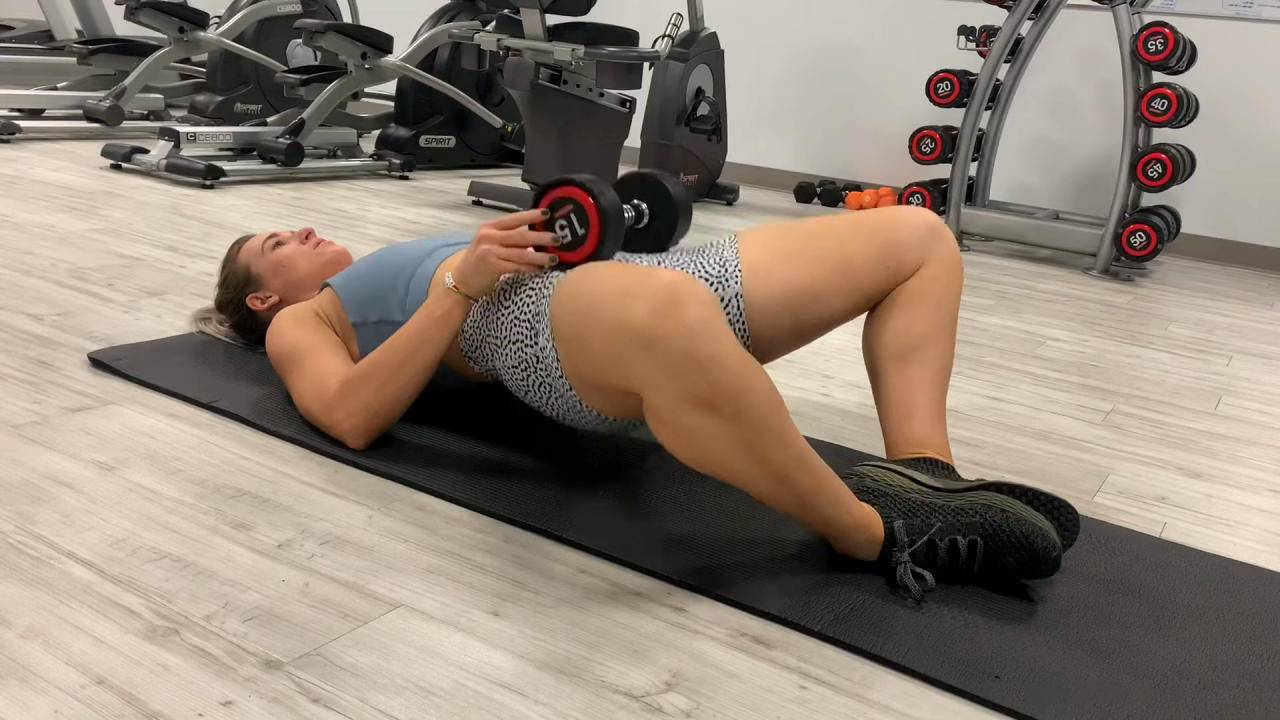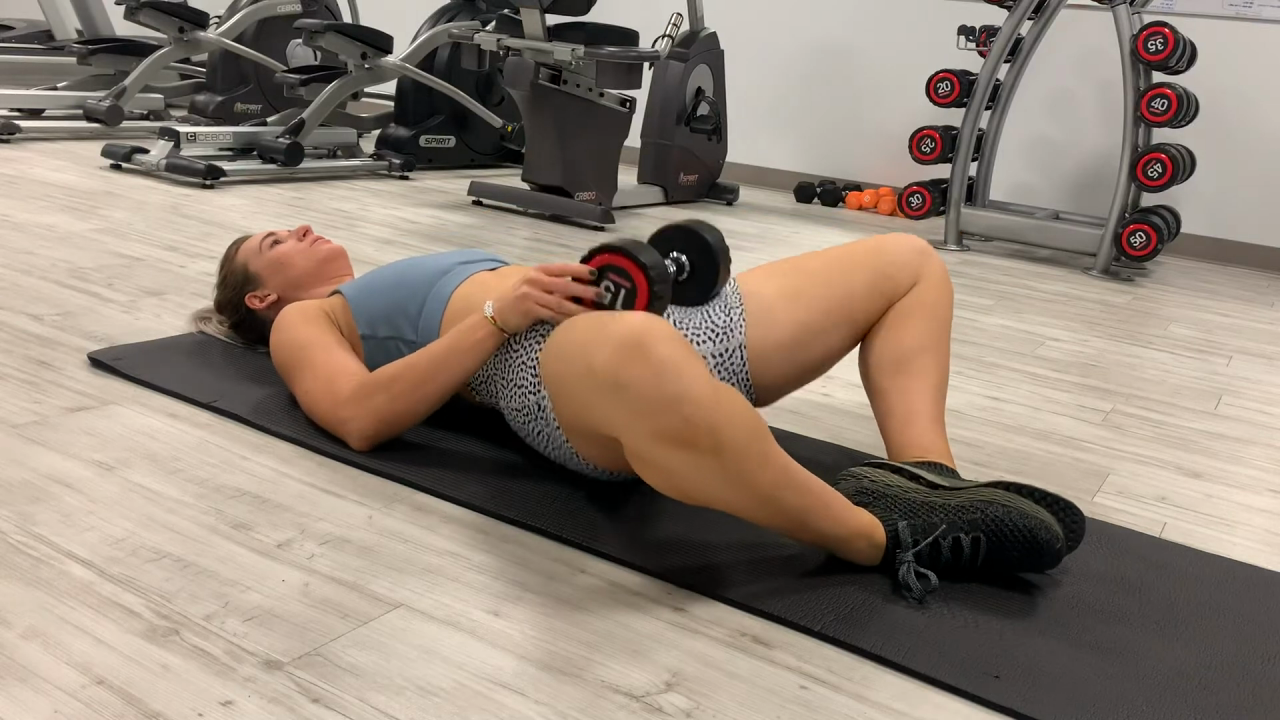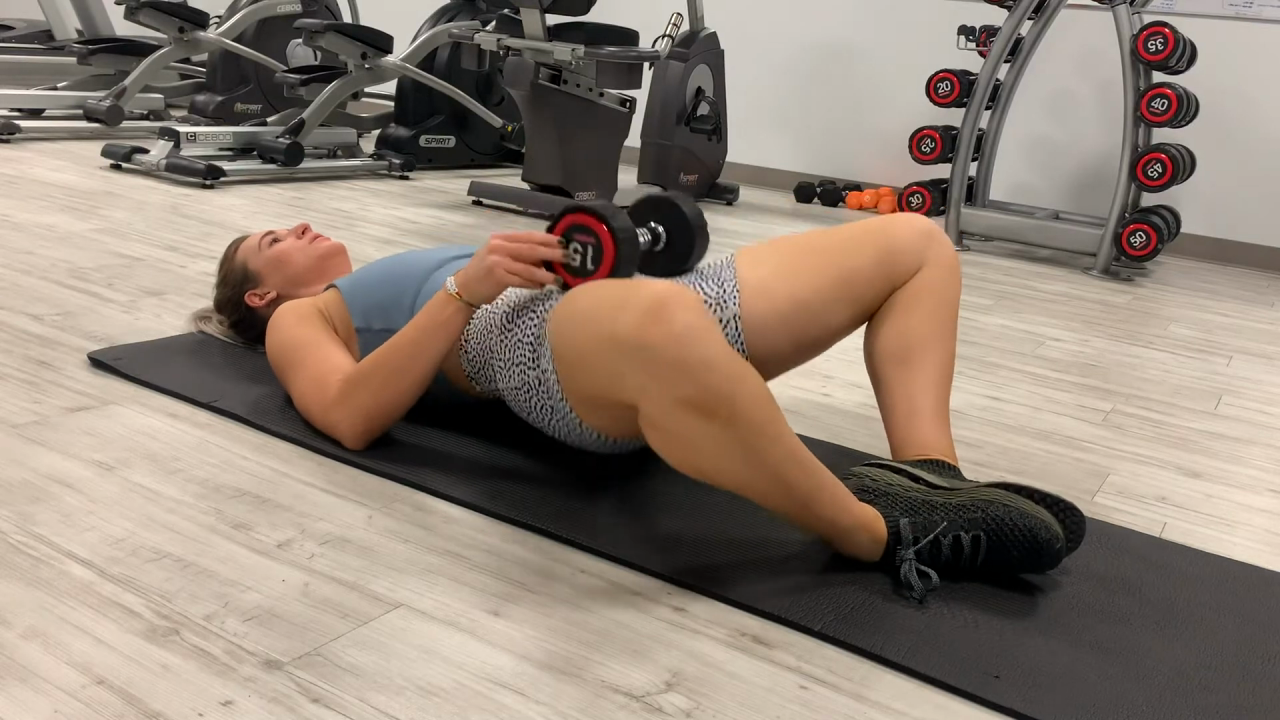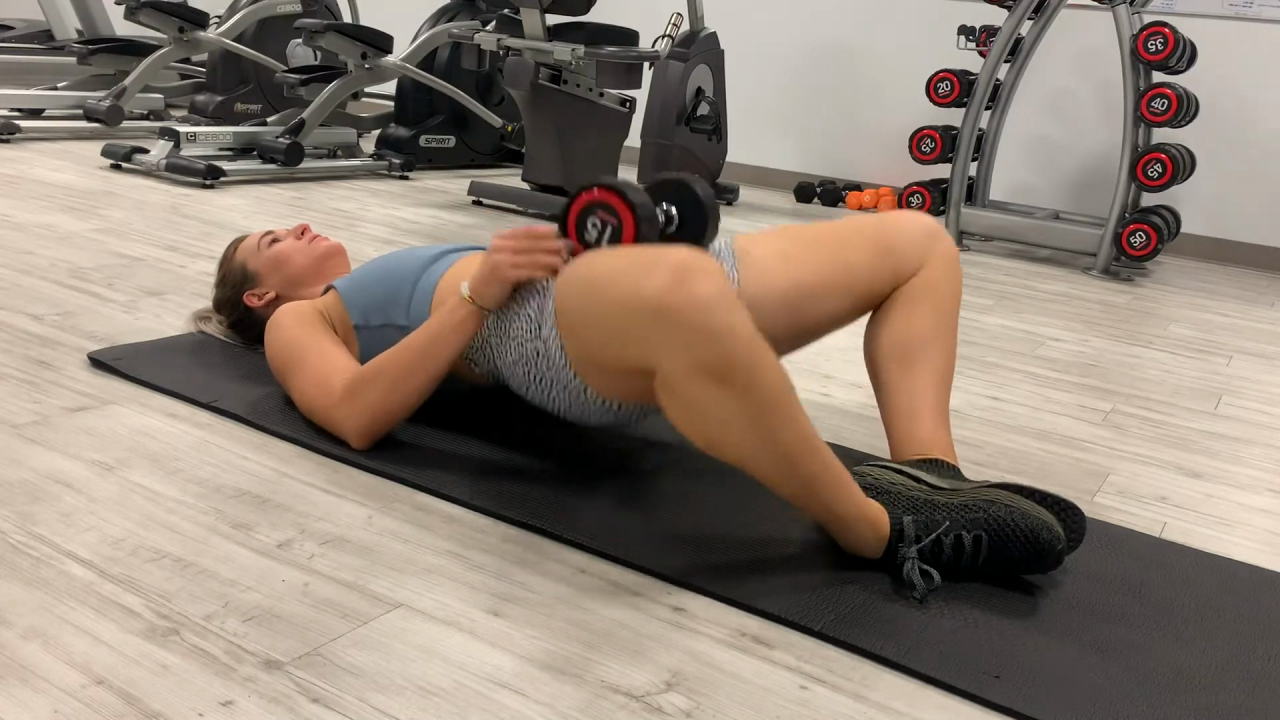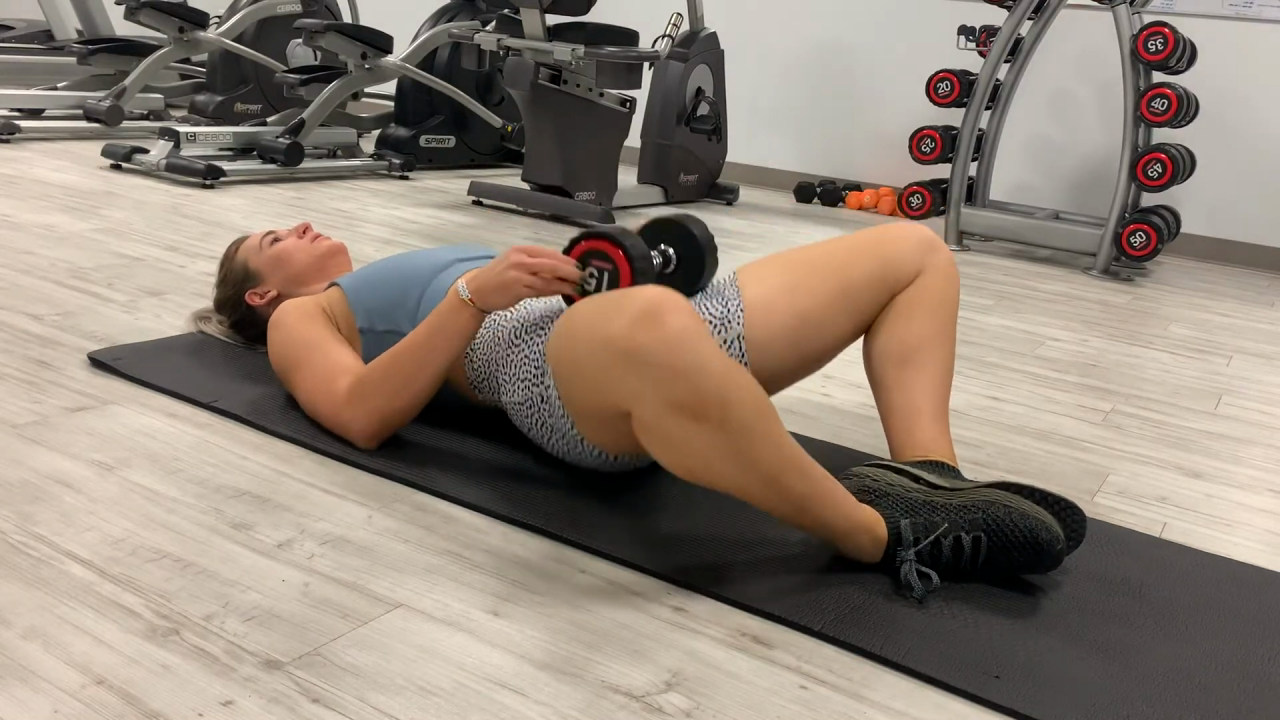
dt=1s
person 1, frame 1
left shoulder: (396, 275)
right shoulder: (298, 326)
right elbow: (353, 419)
right wrist: (462, 282)
left hip: (625, 276)
right hip: (530, 316)
left knee: (916, 236)
right knee: (662, 315)
left ankle: (919, 475)
right ankle: (880, 534)
person 1, frame 2
left shoulder: (400, 285)
right shoulder: (302, 327)
right elbow: (364, 417)
right wrist: (502, 315)
left hip: (656, 321)
right hip: (543, 355)
left knee: (910, 261)
right knee: (636, 356)
left ankle: (922, 478)
right ankle: (880, 536)
person 1, frame 3
left shoulder: (396, 277)
right shoulder: (299, 324)
right elbow: (352, 417)
right wrist: (466, 287)
left hip: (618, 300)
right hip: (533, 338)
left knee: (915, 243)
right knee: (651, 325)
left ankle: (924, 475)
right ankle: (881, 533)
person 1, frame 4
left shoulder: (391, 279)
right shoulder: (298, 326)
right elbow: (358, 417)
left wrist: (630, 244)
right wrist: (480, 289)
left hip: (609, 290)
right hip: (543, 320)
left knee: (916, 241)
right knee: (681, 295)
left ankle: (925, 476)
right ankle: (882, 532)
person 1, frame 5
left shoulder: (399, 281)
right shoulder: (301, 321)
right elbow: (363, 415)
right wrist: (474, 294)
left hip: (634, 319)
right hip: (538, 353)
left knee: (913, 249)
right knee: (642, 328)
left ankle: (923, 478)
right ankle: (884, 533)
